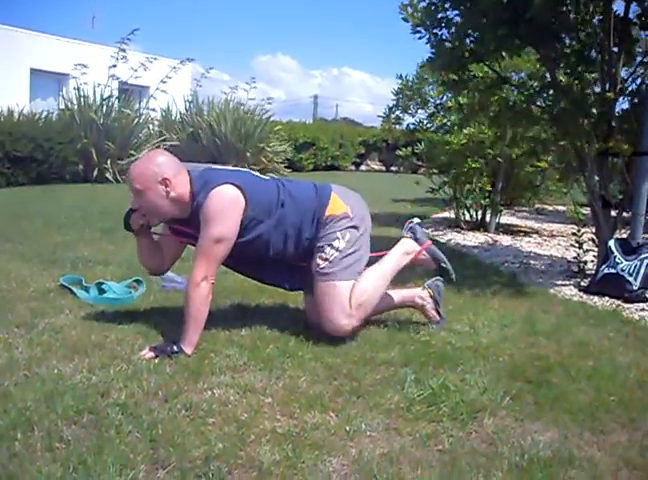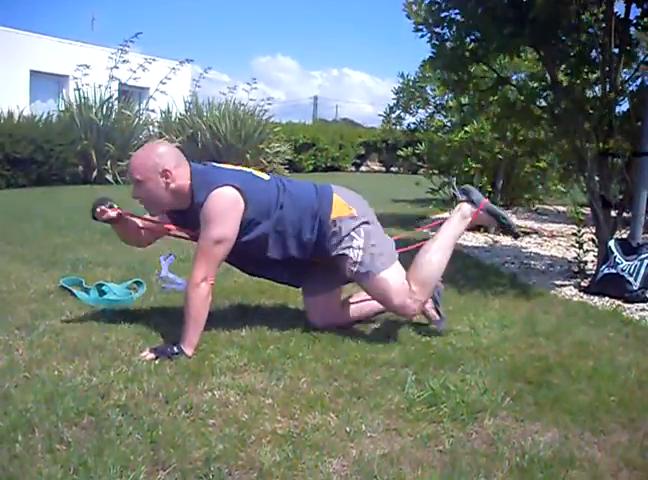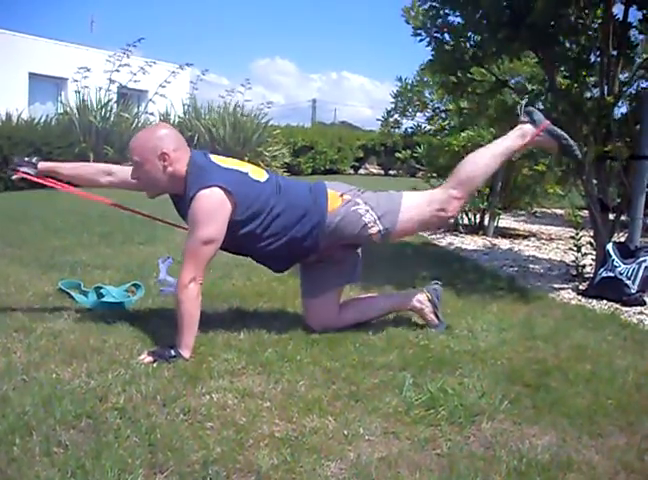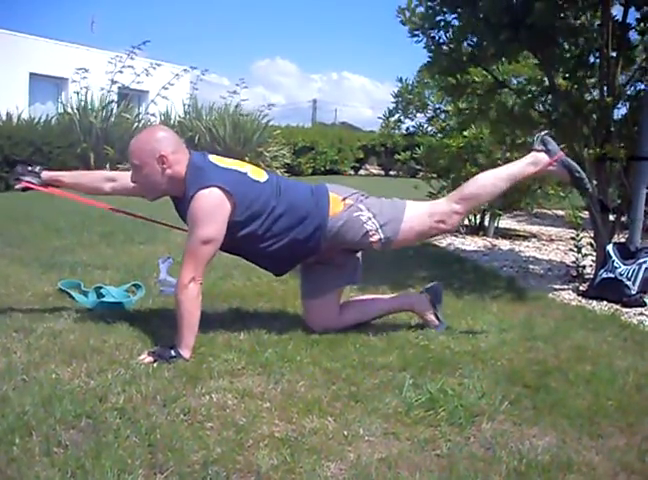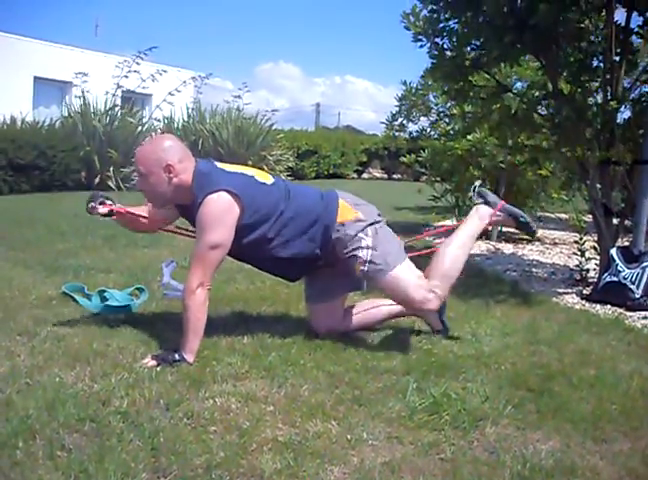
dt=0.3s
person 1, frame 1
left shoulder: (219, 198)
right shoulder: (179, 208)
left elbow: (202, 279)
right elbow: (157, 265)
left wrist: (184, 346)
right wrist: (141, 231)
left hip: (337, 213)
right hip: (317, 227)
left knee: (340, 322)
right knee: (320, 318)
left ankle: (409, 248)
right ankle: (420, 295)
person 1, frame 2
left shoulder: (218, 197)
right shoulder: (179, 199)
left elbow: (201, 280)
right elbow: (141, 237)
left wrist: (184, 348)
right wrist: (116, 218)
left hip: (339, 217)
right hip: (321, 235)
left knee: (406, 302)
right knee: (323, 319)
left ankle: (465, 212)
right ankle: (426, 297)
person 1, frame 3
left shoulder: (208, 195)
right shoulder: (179, 170)
left elbow: (190, 280)
right elbow: (108, 174)
left wrist: (182, 349)
right wrist: (44, 167)
left hip: (337, 213)
right hip: (321, 234)
left knee: (444, 203)
right knee: (321, 320)
left ankle: (527, 133)
right ankle: (416, 300)
person 1, frame 4
left shoulder: (206, 196)
right shoulder: (183, 171)
left elbow: (189, 281)
right elbow: (110, 182)
left wrist: (182, 350)
right wrist: (47, 176)
left hip: (339, 216)
right hip: (321, 235)
left knee: (446, 215)
right knee: (321, 322)
left ankle: (541, 159)
right ankle: (416, 301)
person 1, frame 5
left shoulder: (216, 200)
right shoulder: (188, 190)
left elbow: (198, 284)
right elbow: (148, 221)
left wrist: (185, 355)
right wrist: (116, 212)
left hip: (345, 223)
right hip: (326, 236)
left knee: (427, 296)
right knee: (327, 325)
left ankle: (484, 211)
right ankle: (430, 308)
